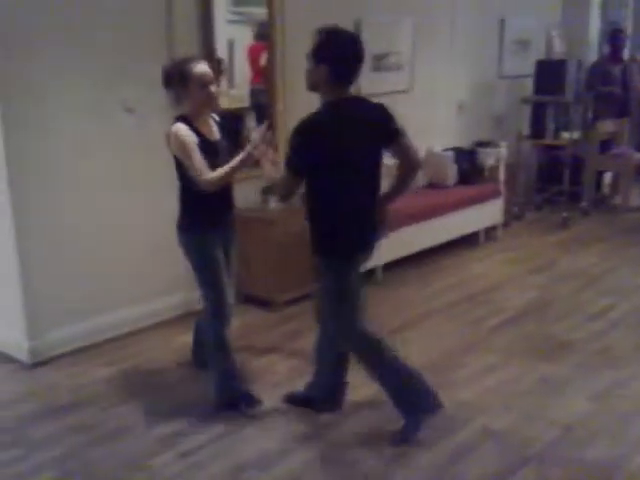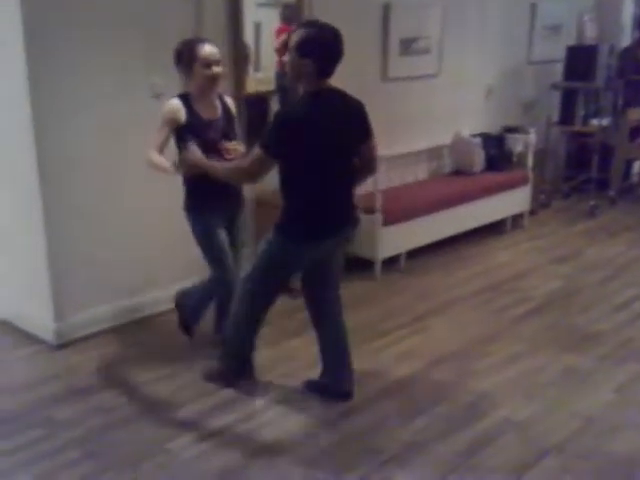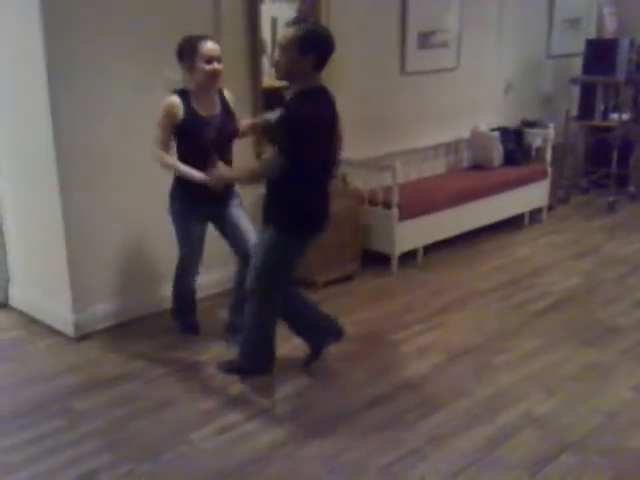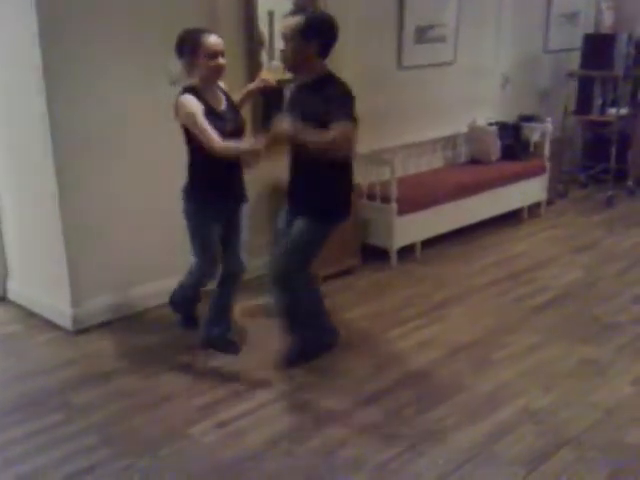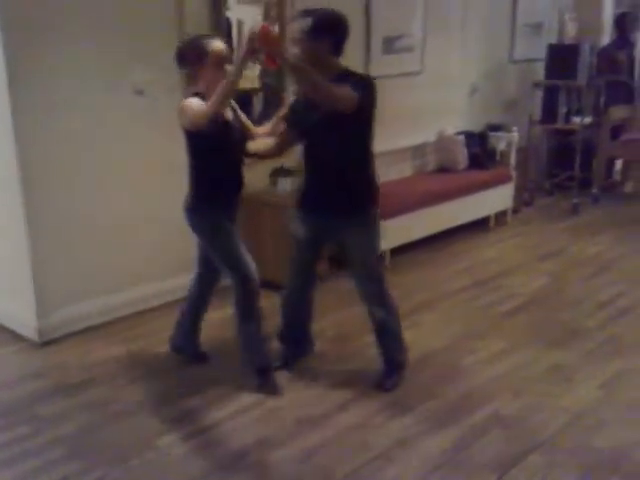
dt=0.7s
person 1, frame 1
left shoulder: (312, 129)
right shoulder: (375, 114)
left elbow: (284, 191)
right elbow: (412, 162)
right wrist: (381, 203)
left hip: (334, 241)
right hip: (360, 233)
left knee: (346, 330)
right knee: (332, 317)
left ankle: (417, 400)
right ankle: (324, 391)
person 1, frame 2
left shoulder: (294, 117)
right shoulder: (352, 108)
left elbow: (249, 173)
right elbow: (368, 164)
left wrist: (201, 162)
left hip: (301, 229)
right hip: (341, 223)
left knee: (254, 294)
right knee: (324, 299)
left ankle: (234, 366)
right ankle: (338, 380)
person 1, frame 3
left shoulder: (301, 112)
right shoulder: (319, 100)
left elbow: (270, 170)
right elbow: (334, 147)
left wrist: (227, 176)
left hip: (292, 218)
right hip: (303, 211)
left knee: (261, 288)
right knee: (274, 283)
left ankle: (254, 359)
right ankle: (320, 331)
person 1, frame 4
left shoulder: (334, 93)
right shoulder: (297, 91)
left elbow: (341, 145)
left wrist: (296, 131)
left hip: (325, 204)
right hip: (298, 198)
left knee: (283, 270)
right knee: (290, 270)
left ankle: (316, 334)
right ankle: (317, 337)
person 1, frame 5
left shoulder: (360, 87)
right shoulder: (304, 98)
left elbow: (331, 98)
right elbow: (279, 144)
left wrist: (280, 54)
left hip: (354, 209)
right hip: (312, 206)
left knee: (371, 288)
right knee: (298, 280)
left ankle: (395, 359)
right ankle: (295, 343)
person 2, frame 1
left shoulder: (214, 121)
right shoulder: (180, 132)
right elbow: (206, 181)
left wrist: (251, 155)
right wrist: (248, 152)
left hip: (223, 224)
right hip: (198, 230)
left knee: (217, 301)
right knee: (221, 306)
left ankle: (202, 353)
right ankle: (230, 390)
person 2, frame 2
left shoulder: (227, 104)
right shoulder: (177, 109)
right elbow: (152, 155)
left wrist: (239, 152)
right wrist: (174, 167)
left hip: (232, 200)
right hip: (202, 206)
left knee: (229, 273)
right knee: (225, 275)
left ankle: (225, 332)
right ankle: (187, 305)
person 2, frame 3
left shoulder: (226, 97)
right shoulder: (175, 104)
right elbow: (161, 154)
right wrist: (195, 175)
left hip: (225, 196)
right hip: (188, 200)
left knee: (251, 251)
right knee: (190, 262)
left ankle: (239, 318)
right ankle: (184, 317)
person 2, frame 4
left shoulder: (221, 91)
right shoulder: (187, 103)
right elbow: (216, 146)
left wrist: (249, 91)
right wrist: (258, 143)
left hip: (233, 193)
right hip: (203, 198)
left knee: (234, 266)
right knee: (209, 267)
left ankle: (217, 330)
right ankle: (182, 300)
person 2, frame 5
left shoulder: (228, 105)
right shoulder: (192, 107)
left elbow: (255, 136)
right elbow: (213, 111)
right wrist: (244, 59)
left hip: (224, 206)
right hip: (206, 210)
left knee: (208, 276)
right knee: (247, 281)
left ankle: (184, 340)
right ankle: (259, 364)
